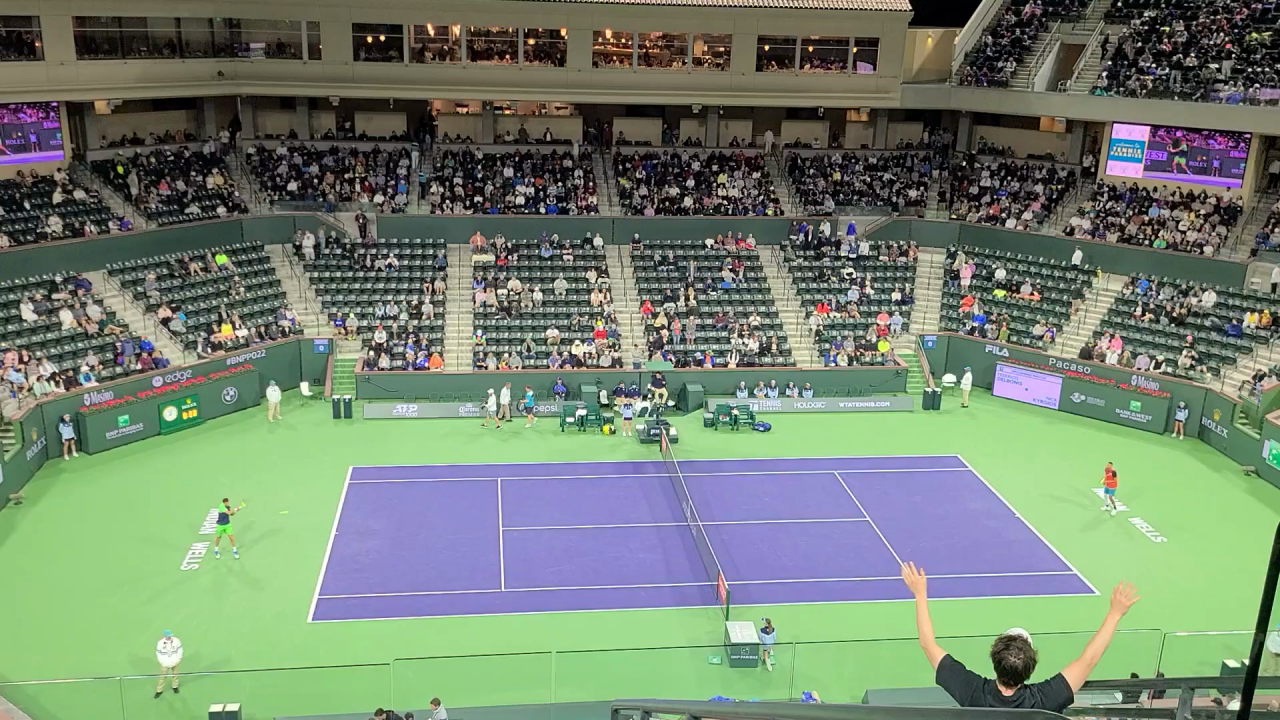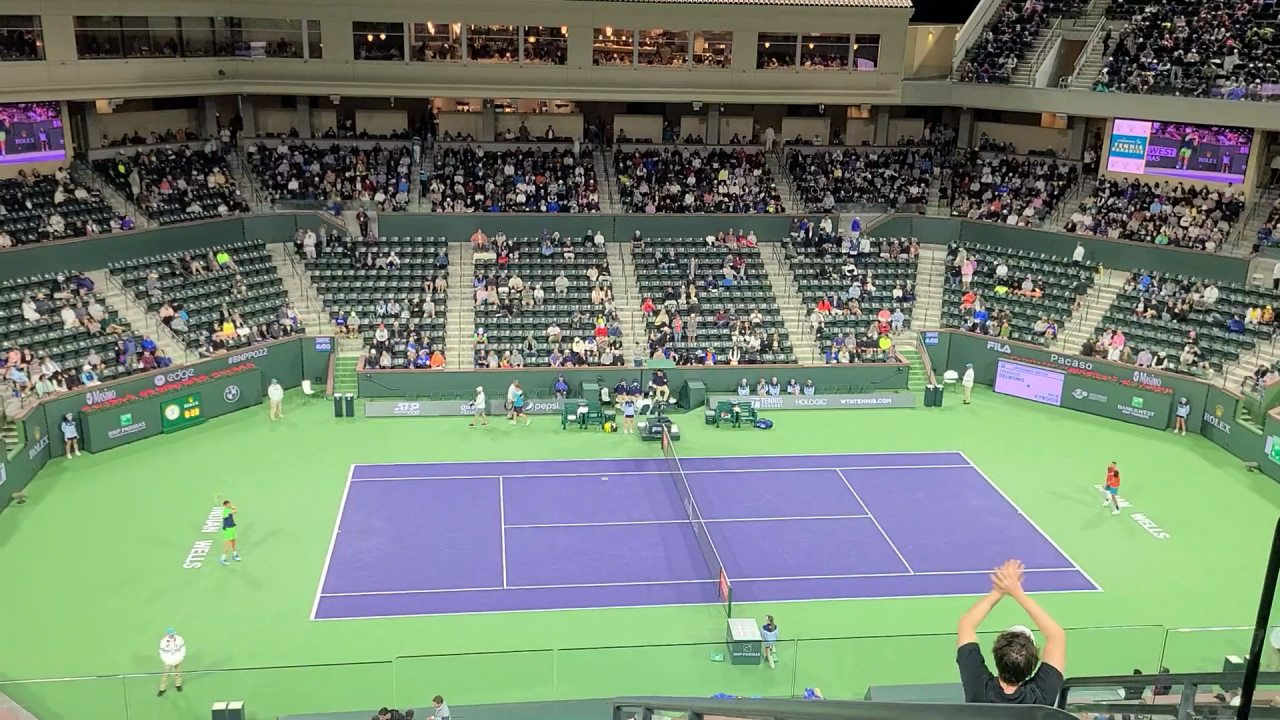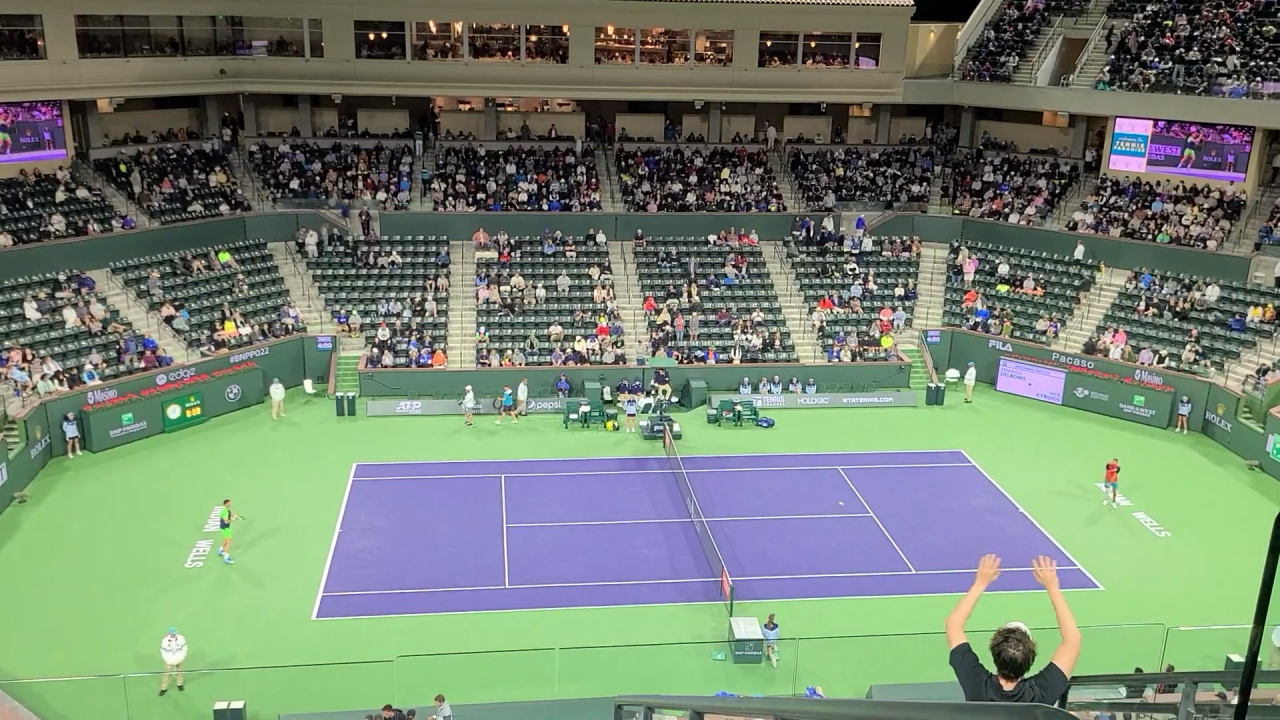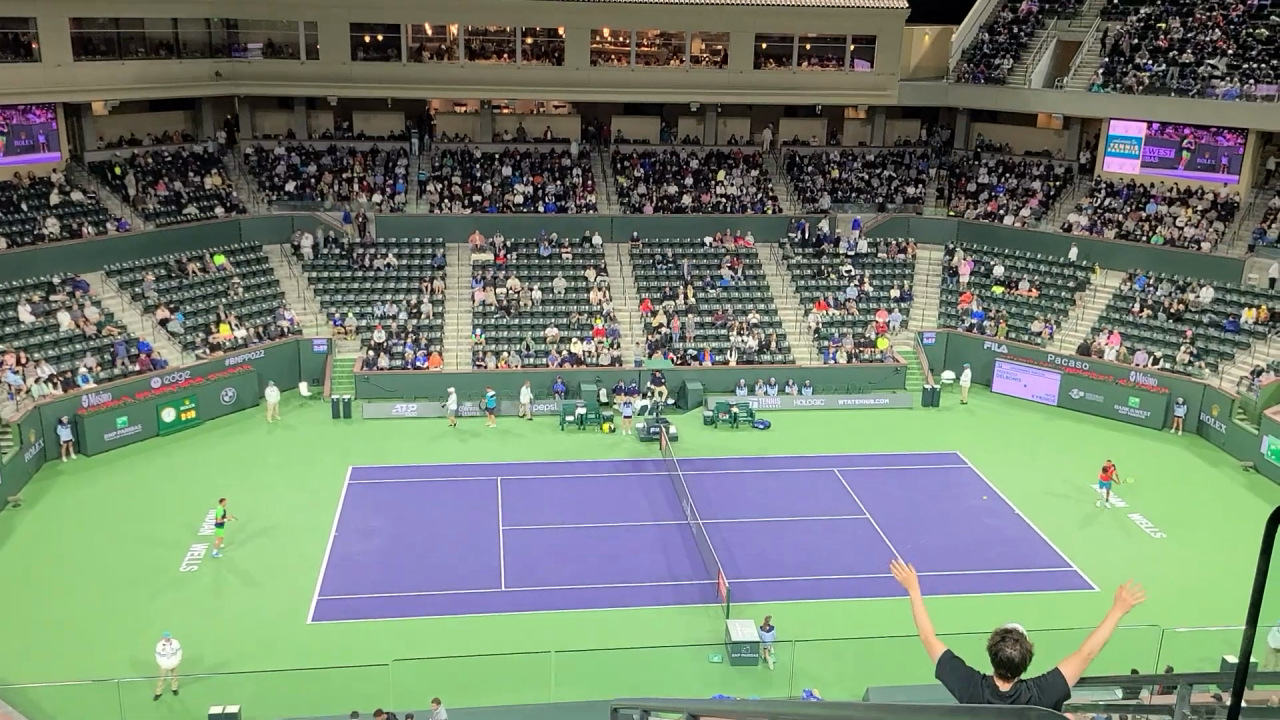
dt=0.4s
person 1, frame 1
left shoulder: (972, 690)
right shoulder: (1042, 699)
left elbow: (928, 644)
right elbow: (1088, 659)
left wrist: (920, 594)
right wrist: (1115, 613)
person 1, frame 2
left shoulder: (977, 687)
right shoulder: (1041, 697)
left elbow: (966, 624)
right elbow: (1057, 635)
left wrist: (999, 591)
right wrist: (1017, 593)
person 1, frame 3
left shoulder: (977, 684)
right shoulder: (1040, 693)
left elbow: (953, 625)
right elbow: (1072, 639)
left wrist: (980, 584)
right wrist: (1053, 588)
person 1, frame 4
left shoulder: (969, 690)
right shoulder: (1038, 697)
left elbow: (929, 637)
right elbow: (1086, 652)
left wrist: (914, 589)
right wrist: (1118, 610)
